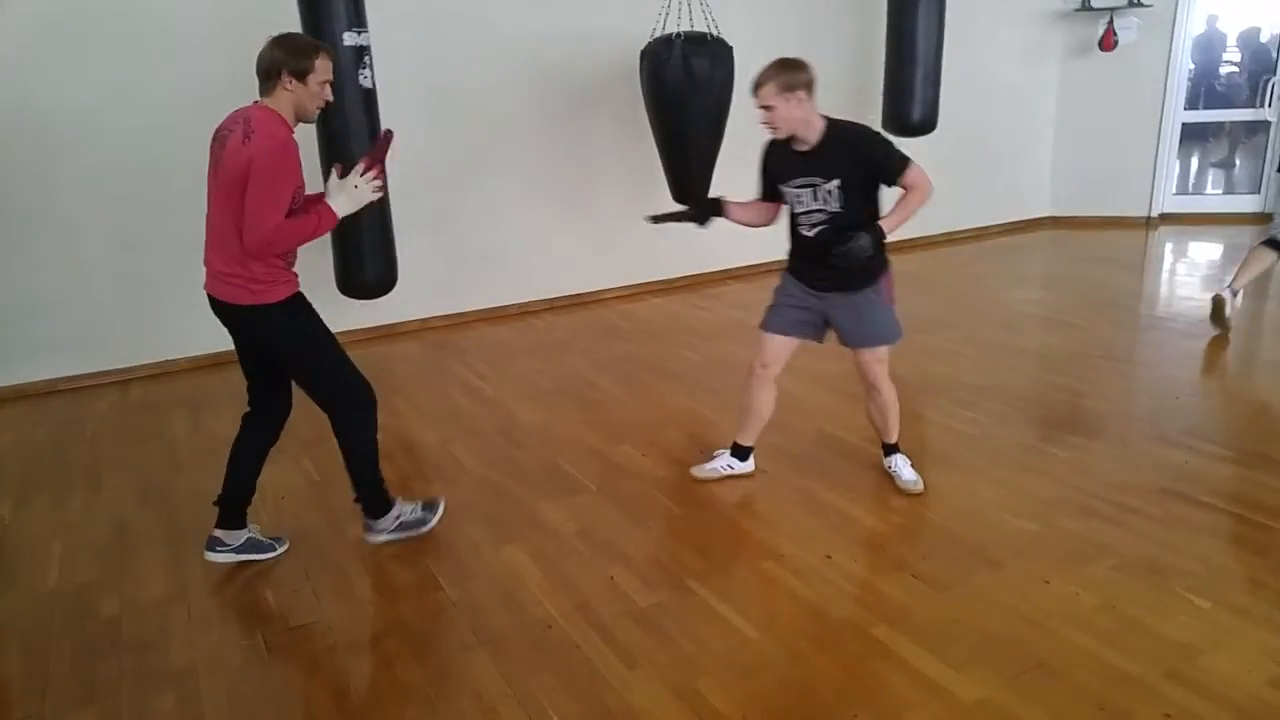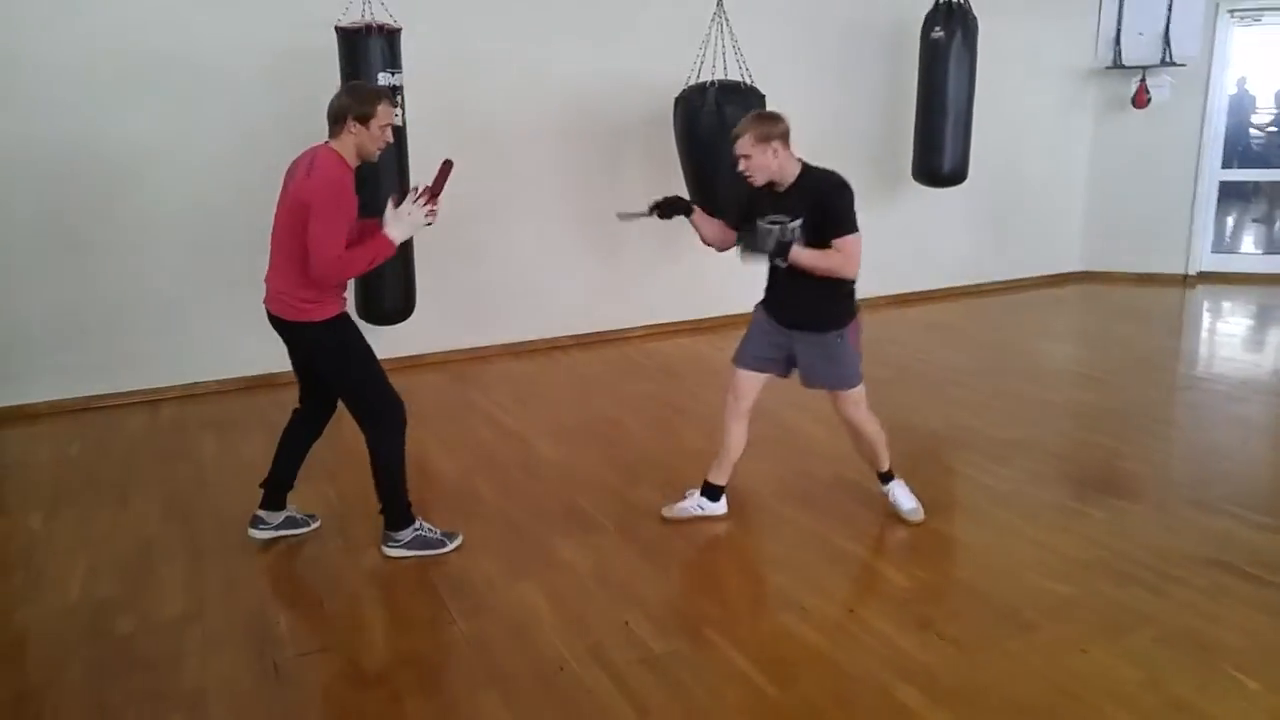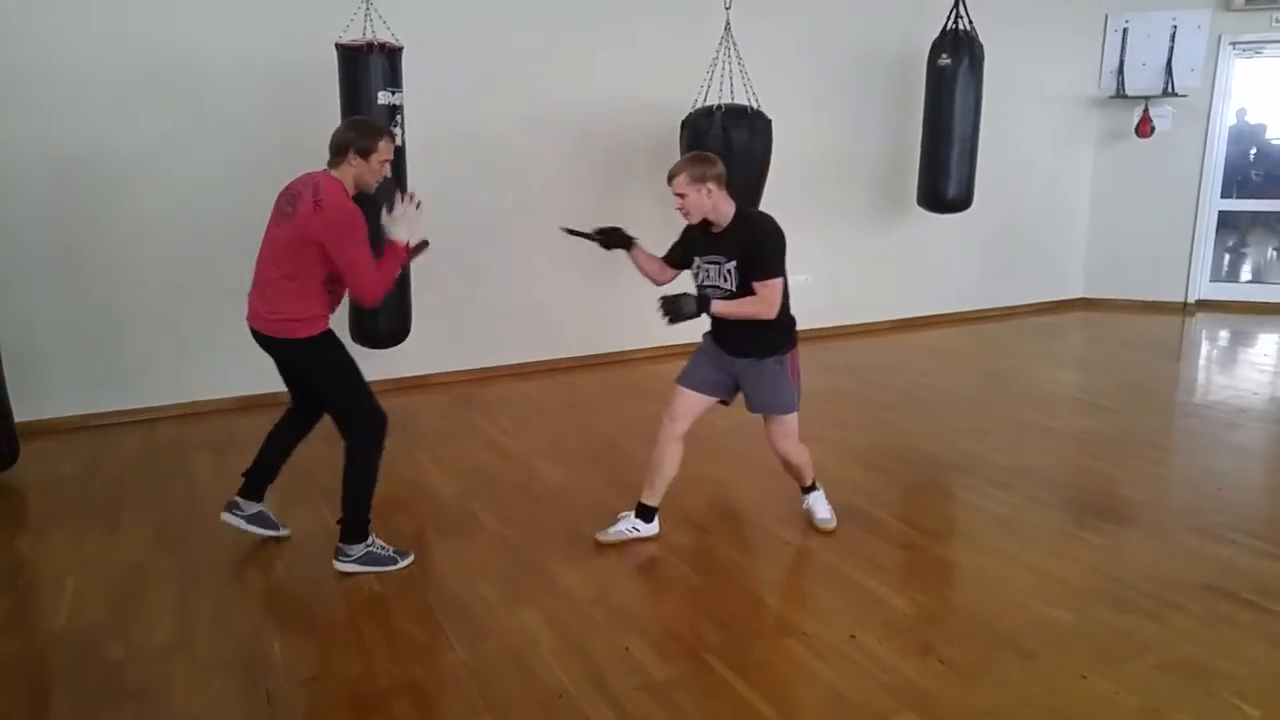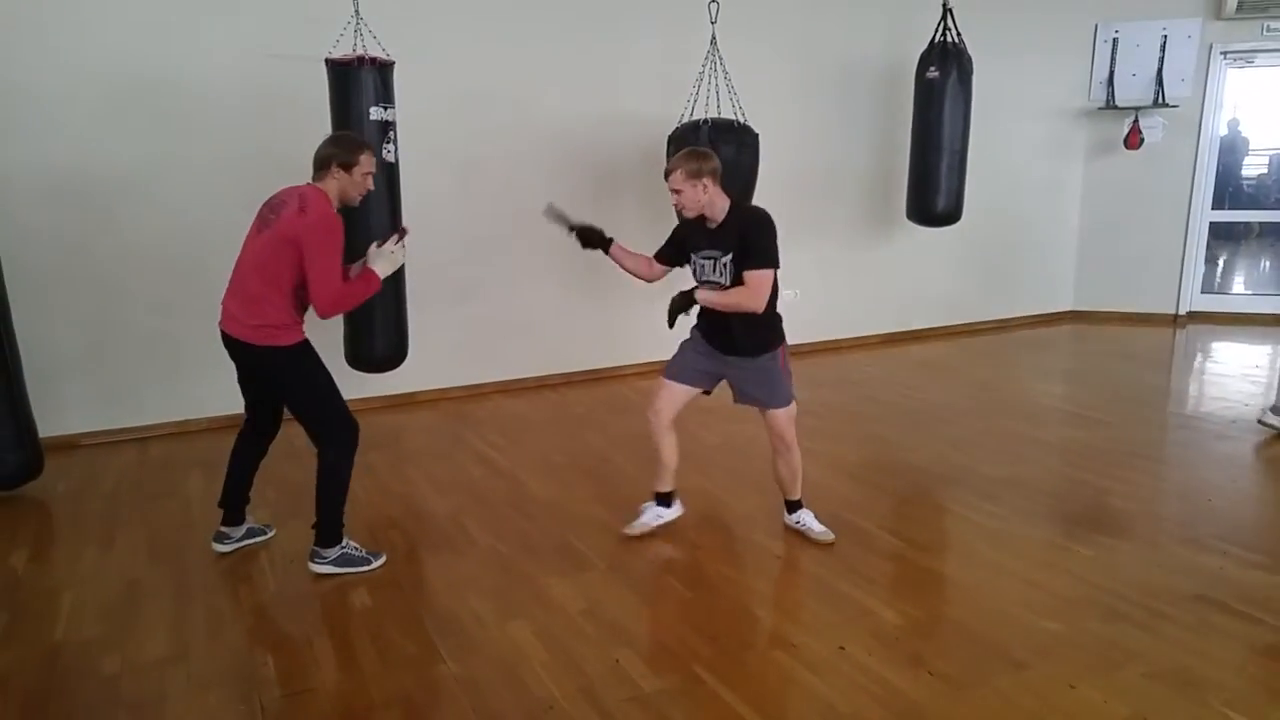
dt=0.7s
person 1, frame 1
left shoulder: (238, 126)
right shoulder: (274, 143)
right elbow: (263, 239)
left wrist: (332, 201)
right wrist: (333, 208)
left hip: (231, 295)
right hip: (265, 301)
left knee: (268, 405)
right knee: (351, 398)
left ankle: (229, 530)
right ankle: (380, 514)
person 1, frame 2
left shoulder: (315, 161)
right shoulder: (333, 180)
right elbow: (329, 268)
left wrist: (384, 228)
right wrist: (391, 236)
left hip: (290, 309)
right hip: (313, 316)
left knee: (317, 404)
right knee: (384, 414)
left ankle: (271, 511)
right ankle: (400, 528)
person 1, frame 3
left shoulder: (306, 187)
right shoulder: (340, 210)
right elbow: (369, 293)
left wrist: (388, 250)
right wrist: (399, 242)
left hip: (270, 322)
right hip: (298, 330)
left knee: (308, 407)
right knee: (368, 425)
left ankle: (246, 502)
right ankle: (353, 544)
person 1, frame 4
left shoulder: (290, 200)
right shoulder: (323, 218)
right elbow: (328, 303)
left wrist: (355, 270)
right wrist: (376, 273)
left hip: (240, 331)
right hip: (273, 340)
left knee: (261, 423)
right knee: (340, 434)
left ankle: (231, 525)
right ankle: (328, 548)
person 2, frame 1
left shoulder: (857, 143)
right shoulder: (776, 153)
left elbow: (921, 187)
right elbow: (765, 214)
left wrist: (876, 232)
right wrist: (717, 207)
left hip: (861, 282)
right hip: (802, 281)
left knee: (876, 376)
right knee: (764, 368)
left ankle: (893, 457)
right ankle: (739, 455)
person 2, frame 2
left shoulder: (830, 190)
right shoulder: (760, 194)
left elbow: (848, 266)
right elbow: (725, 237)
left wrist: (784, 248)
right wrist: (690, 212)
left hip: (829, 325)
right hip: (774, 318)
left knee: (854, 414)
right knee: (737, 403)
left ankle: (890, 481)
right ankle: (712, 497)
person 2, frame 3
left shoulder: (761, 230)
right shoulder: (695, 233)
left elbow: (768, 307)
right elbow: (663, 272)
left wrist: (703, 305)
right wrist: (629, 245)
left hip: (770, 353)
right hip: (720, 348)
left knee: (784, 443)
right knee: (672, 426)
left ankle: (812, 491)
right ankle: (644, 518)
person 2, frame 4
left shoulder: (755, 223)
right shoulder: (688, 229)
left elbow: (756, 299)
right elbow: (653, 270)
left wrist: (696, 296)
right wrist: (606, 245)
left hip: (759, 348)
right hip: (707, 342)
left knee: (784, 436)
right knee: (659, 415)
left ankle: (796, 512)
right ankle: (665, 503)
